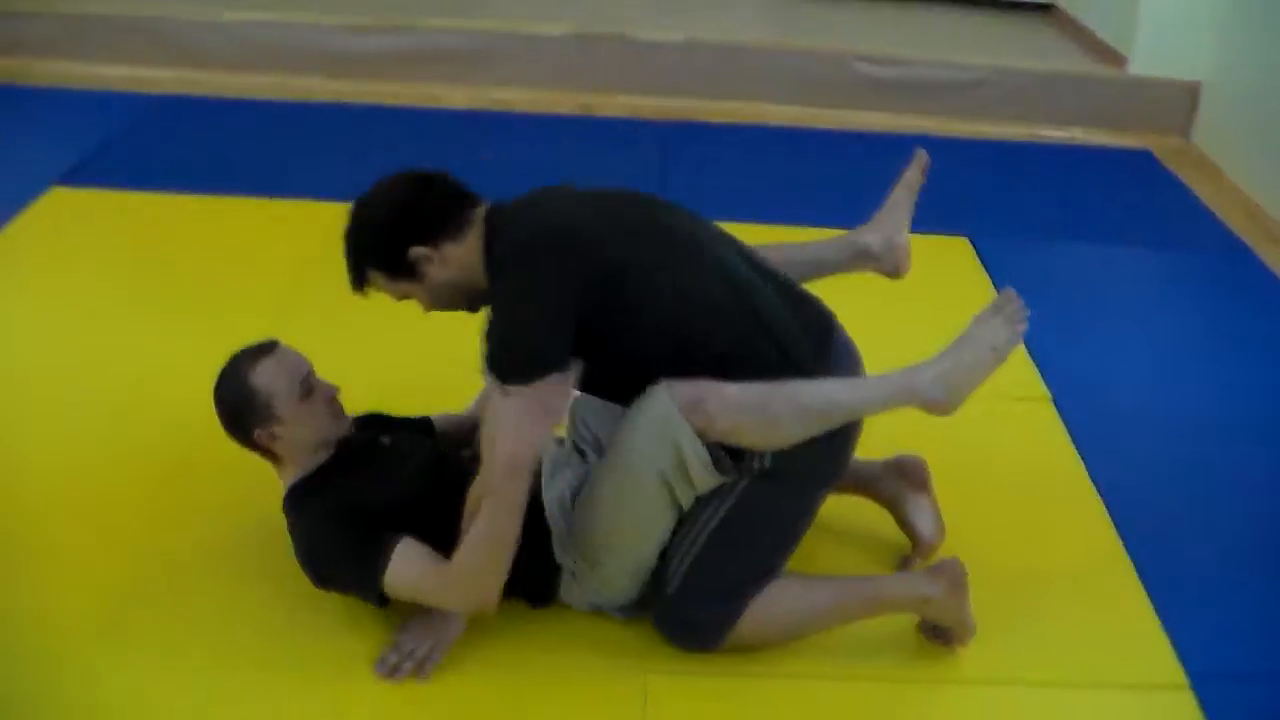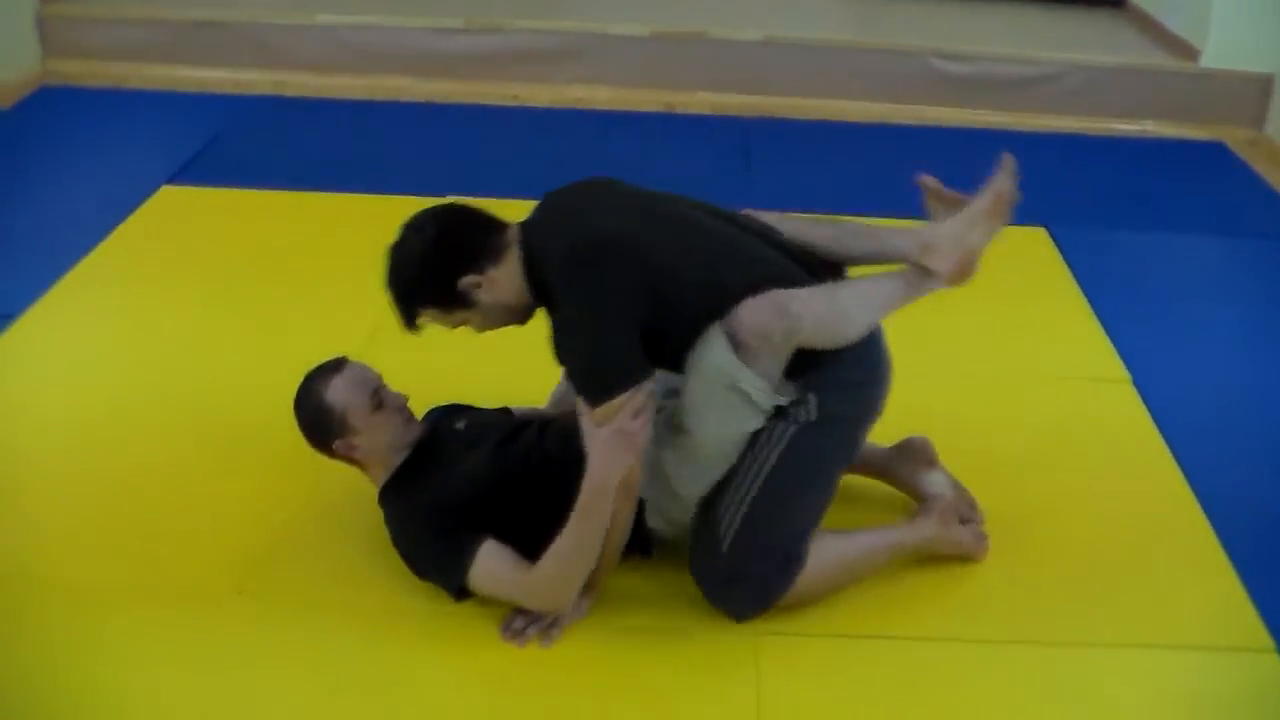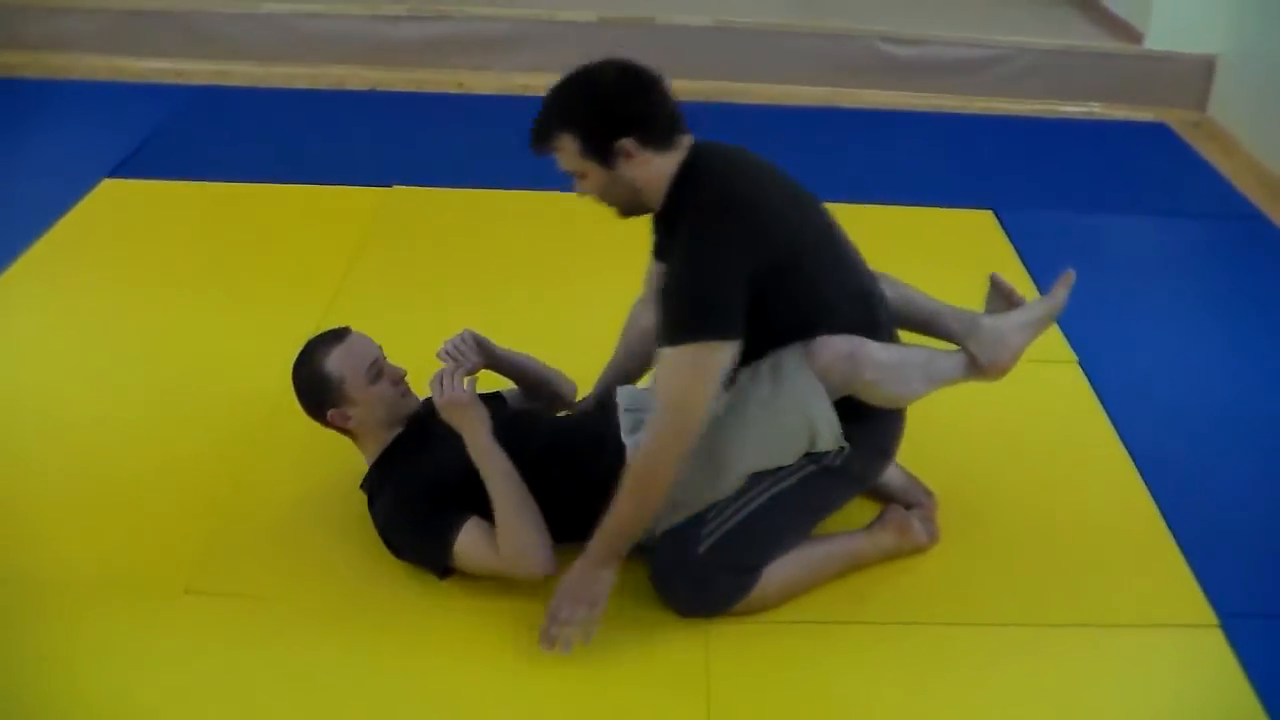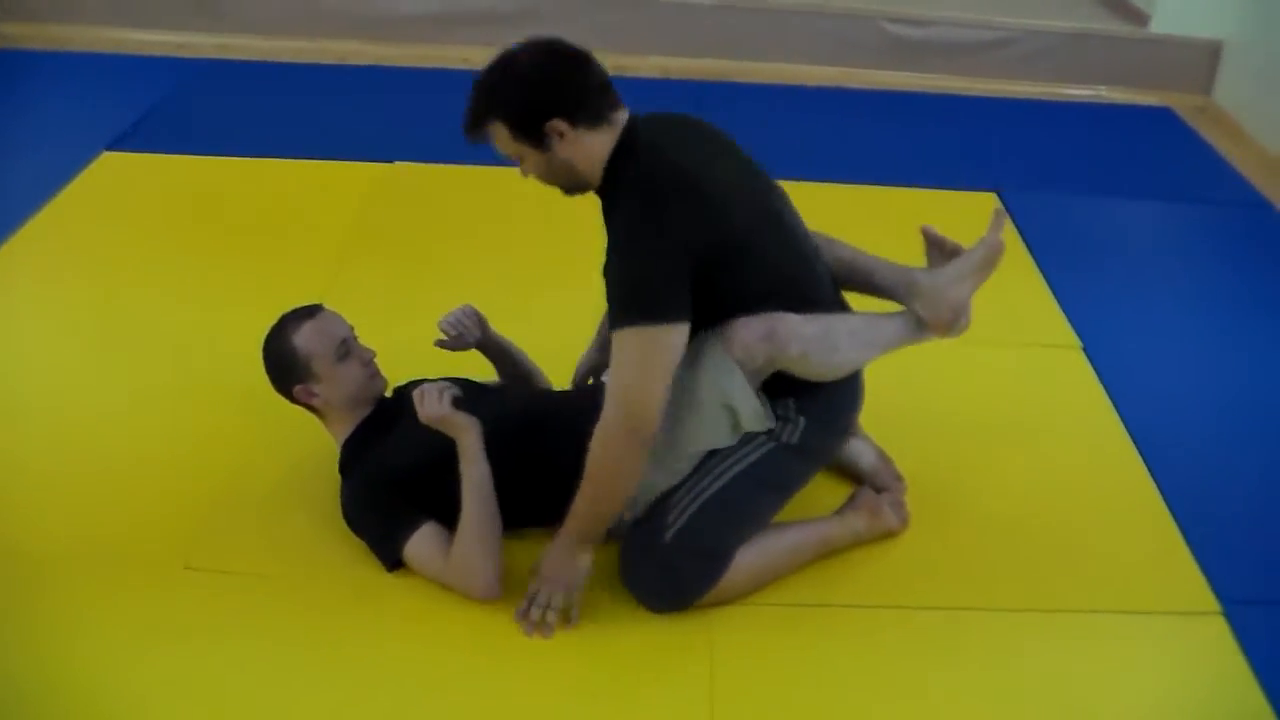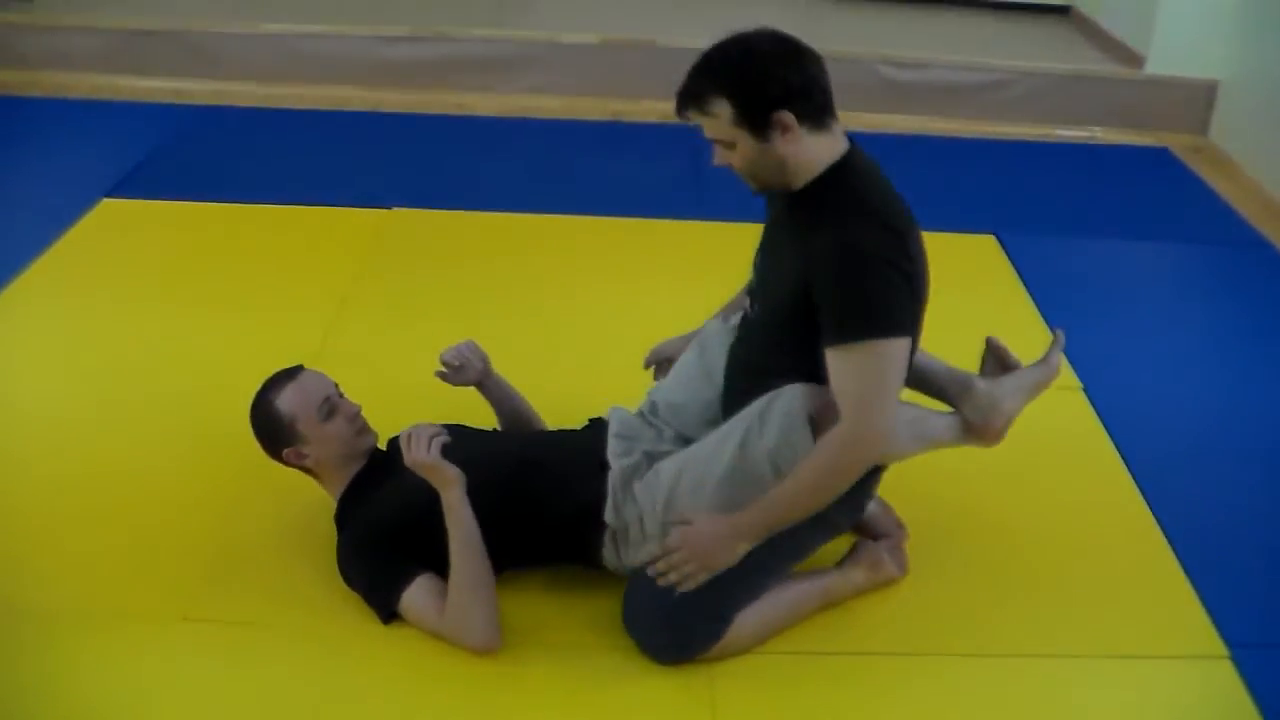
dt=1s
person 1, frame 1
left shoulder: (360, 435)
right shoulder: (324, 526)
left elbow: (463, 430)
right elbow: (468, 591)
left hip: (563, 484)
right hip: (580, 560)
right knee: (674, 406)
left ankle: (876, 476)
right ankle: (919, 384)
person 1, frame 2
left shoulder: (440, 425)
right shoulder: (419, 520)
right elbow: (548, 595)
right wrist: (602, 476)
left hip: (649, 428)
left ankle: (895, 462)
person 1, frame 3
left shoulder: (427, 416)
right shoulder: (403, 505)
left elbow: (560, 395)
right elbow: (534, 561)
left wrist: (490, 355)
right wrist: (478, 436)
right knee: (818, 360)
person 1, frame 4
left shoulder: (412, 400)
right shoulder: (371, 491)
right elbow: (482, 581)
left wrist: (486, 338)
right wrist: (468, 440)
left hip: (611, 409)
right knee: (751, 341)
person 1, frame 5
left shoulder: (402, 451)
right shoulder: (367, 541)
right elbow: (478, 632)
left wrist: (485, 378)
right wrist: (450, 492)
left hip: (621, 449)
right hip: (630, 523)
left knee: (742, 330)
right knee: (806, 409)
right ankle: (969, 422)
person 2, frame 1
left shoulder: (526, 286)
right shoulder: (543, 216)
left elbow: (506, 475)
left wrist: (451, 594)
left hip: (793, 416)
right hip: (811, 357)
left knee: (688, 616)
left ankle: (916, 591)
person 2, frame 2
left shoulder: (586, 315)
right shoulder: (567, 210)
left elbow: (619, 475)
left wrist: (580, 585)
left hip: (828, 371)
right hip: (826, 331)
left knee: (734, 580)
person 2, frame 3
left shoulder: (710, 246)
right shoulder: (695, 179)
left elbow: (672, 436)
right elbow: (658, 304)
left wrist: (600, 560)
right wrist: (596, 400)
left hip: (841, 420)
left knee: (688, 578)
person 2, frame 4
left shoulder: (648, 226)
right shoulder: (667, 134)
left elbow: (632, 422)
left wrist: (575, 545)
right wrist: (614, 336)
left hip: (798, 396)
left knee: (656, 571)
person 2, frame 5
left shoulder: (859, 242)
right shoulder: (806, 180)
left elbow: (868, 433)
left wrist: (738, 532)
left hip: (812, 464)
right hip: (756, 424)
left knee: (662, 622)
left ankle: (857, 570)
